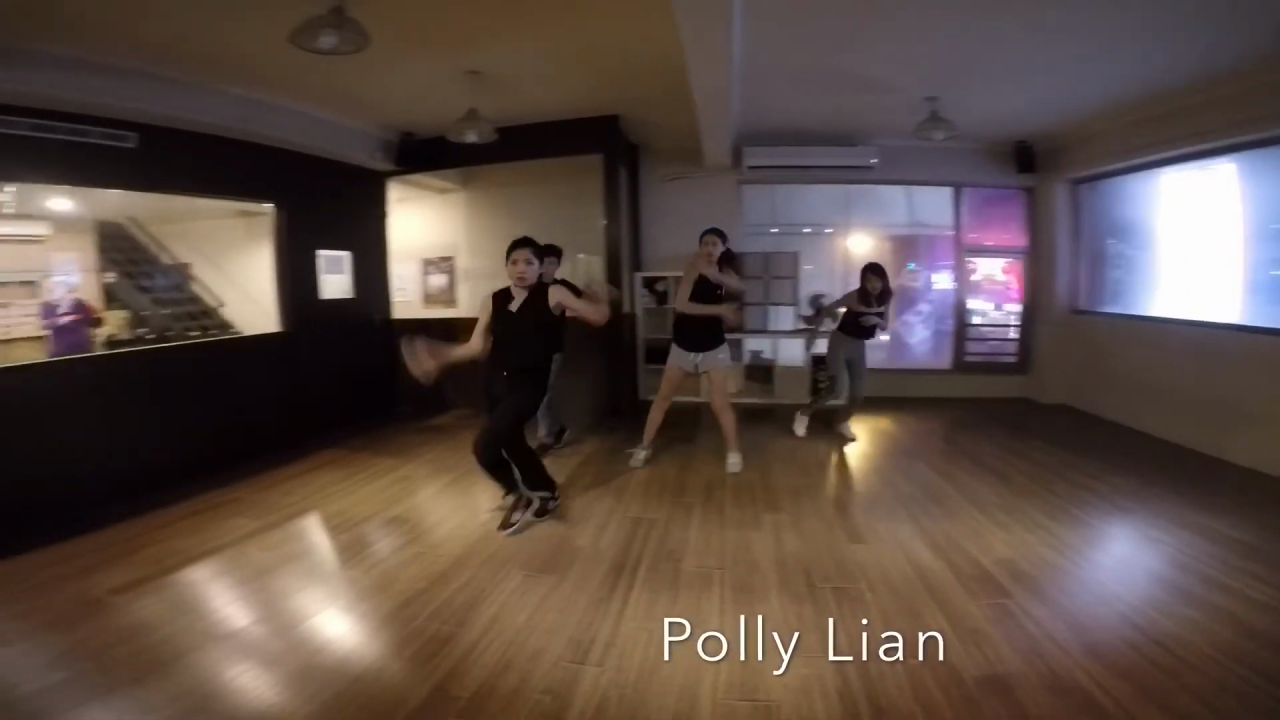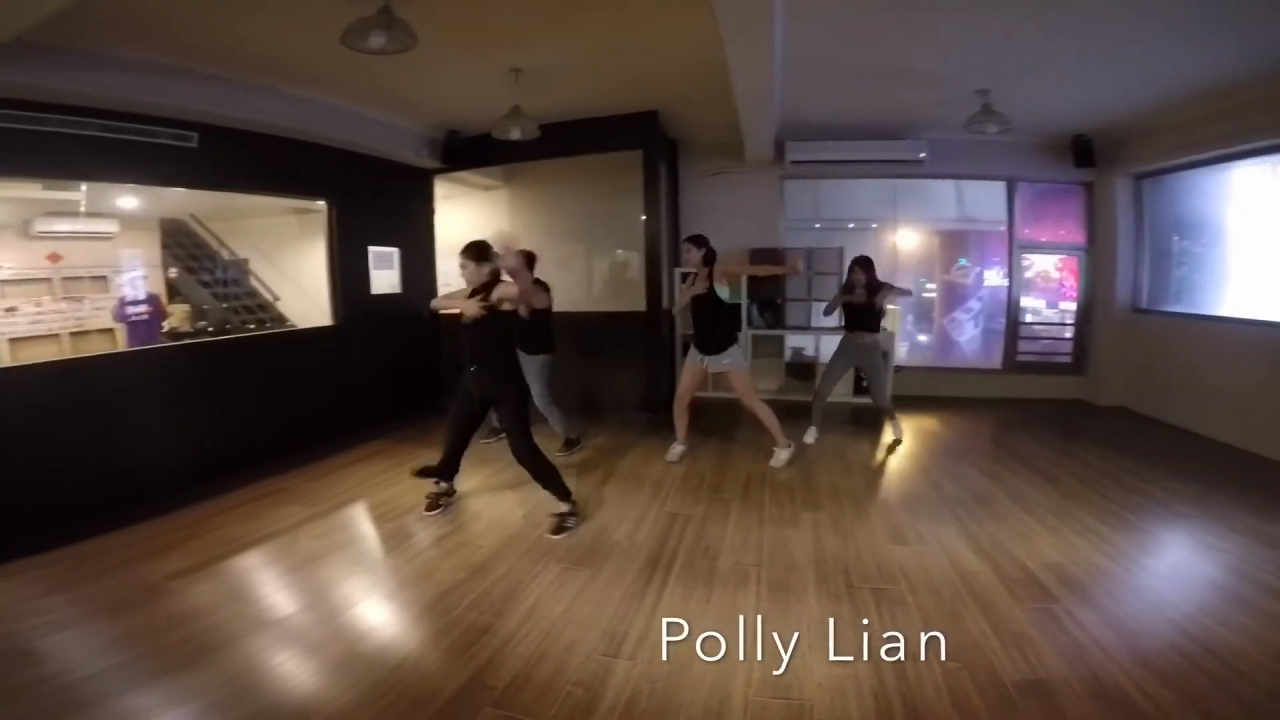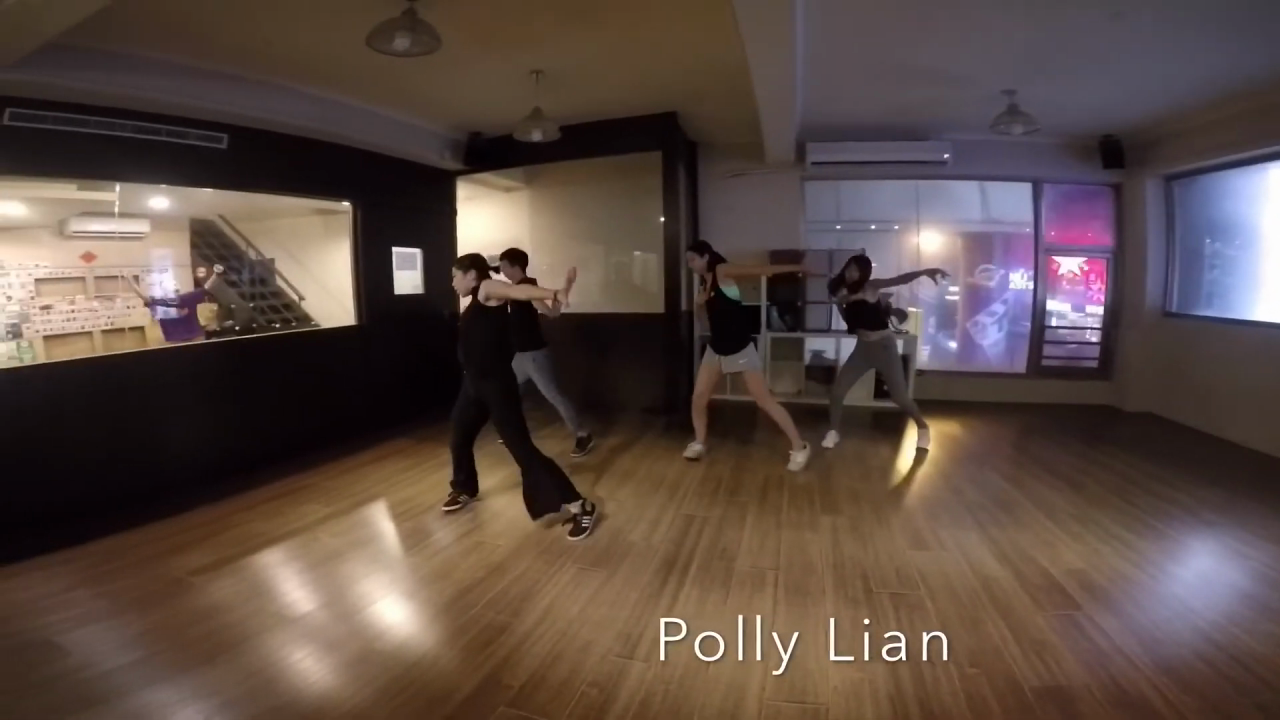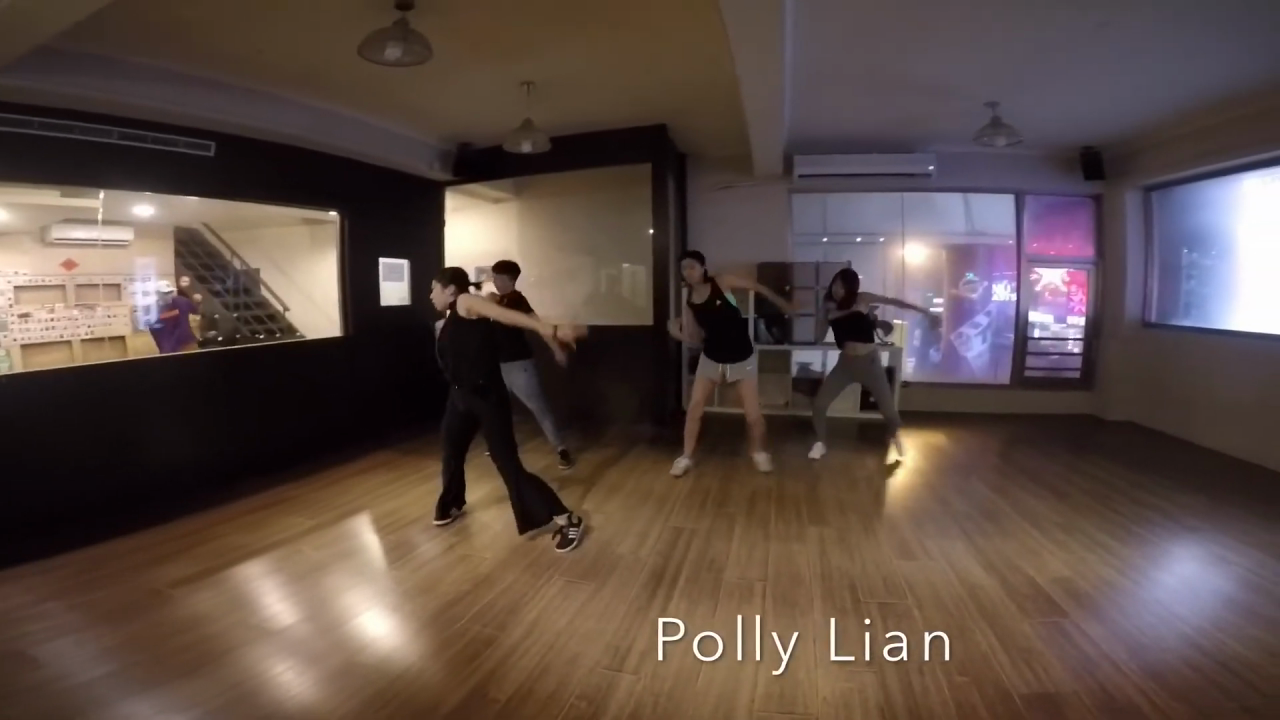
dt=0.3s
person 1, frame 1
left shoulder: (551, 294)
right shoulder: (495, 300)
left elbow: (598, 317)
right elbow: (476, 346)
left wrist: (598, 302)
right wrist: (438, 357)
left hip: (527, 386)
right hip: (497, 382)
left knee: (485, 446)
right knee: (514, 446)
left ankle: (518, 498)
right ankle: (545, 493)
person 1, frame 2
left shoulder: (502, 292)
right shoulder: (469, 293)
left elbow: (531, 296)
right elbow: (438, 303)
left wrist: (518, 272)
right wrist: (465, 301)
left hip: (505, 382)
right hip: (474, 379)
left knee: (523, 447)
right knee: (455, 439)
left ankle: (567, 505)
right ankle: (445, 487)
person 1, frame 3
left shoulder: (487, 290)
right shoulder: (477, 303)
left elbow: (520, 291)
left wrist: (556, 293)
left hip: (497, 384)
right hip: (472, 382)
left knee: (523, 449)
right knee: (459, 441)
left ankle: (579, 506)
right ankle: (465, 490)
person 1, frame 4
left shoulder: (466, 303)
right shoulder: (452, 324)
left elbow: (509, 316)
left wrist: (552, 331)
right wrist: (443, 332)
left hip: (489, 397)
right hip: (460, 398)
left knee: (509, 465)
right knee: (450, 457)
left ankle: (565, 520)
right ankle: (451, 506)
person 2, frame 1
left shoulder: (726, 272)
right shoulder: (693, 269)
left elbow: (739, 286)
right elbow: (680, 306)
left wrist: (710, 272)
right wrist: (715, 309)
left hip: (714, 348)
right hip: (684, 347)
left knee: (720, 403)
right knee: (662, 399)
left ankle: (733, 452)
right ankle: (645, 447)
person 2, frame 2
left shoulder: (717, 272)
right shoulder: (692, 278)
left elbow: (753, 270)
right elbow: (677, 309)
left wrist: (788, 268)
right wrist: (690, 293)
left hip: (725, 348)
right hip: (699, 349)
left knee: (750, 399)
right knee: (681, 397)
left ankle: (783, 444)
right ankle: (680, 443)
person 2, frame 3
left shoulder: (722, 271)
right shoulder: (706, 282)
left elbow: (761, 270)
left wrist: (798, 267)
right wrist: (700, 301)
left hip: (740, 348)
right hip: (715, 349)
left knee: (765, 400)
right knee: (698, 398)
left ankle: (799, 447)
right ankle: (699, 443)
person 2, frame 4
left shoulder: (721, 283)
right shoulder: (690, 303)
left elbow: (756, 287)
right elbow: (695, 338)
left wrist: (782, 303)
right wrist: (676, 331)
left hip: (742, 358)
right hip: (712, 359)
left knee: (754, 415)
right knee: (695, 409)
left ankle: (758, 449)
right ankle: (687, 456)
person 3, frame 1
left shoulder: (563, 288)
left hip: (552, 349)
left knee: (542, 396)
right knee: (542, 394)
left ankle: (546, 439)
right ankle: (558, 428)
person 3, frame 2
left shoulder: (540, 287)
left elbow: (543, 304)
left hip: (539, 353)
right hip: (522, 350)
left knee: (542, 400)
left ankle: (572, 437)
right ankle: (498, 427)
person 3, frame 3
left shoulder: (526, 285)
right shoulder: (520, 286)
left elbow: (549, 312)
left wrist: (555, 303)
left hip: (533, 352)
right hip: (519, 352)
left knee: (553, 394)
left ankle: (583, 435)
person 3, frame 4
left shoulder: (516, 299)
right shoulder: (500, 299)
left wrist: (556, 349)
left hip: (521, 362)
right hip: (501, 363)
left knee: (538, 405)
left ankle: (561, 449)
person 4, frame 1
left shoulder: (885, 298)
right shoulder: (854, 297)
left elbow: (884, 326)
right elbow: (828, 310)
left wrist: (877, 320)
right wrist: (814, 331)
left hip: (859, 347)
right hip: (840, 343)
left knee: (858, 394)
right knee: (837, 387)
left ankle: (843, 423)
right ankle: (804, 414)
person 4, frame 2
left shoulder: (879, 289)
right shoulder: (845, 291)
left elbow: (907, 293)
right elbow: (826, 312)
left wrist: (889, 293)
right wrist: (844, 299)
left hip: (871, 348)
right hip: (847, 346)
left knee: (880, 398)
right knee: (823, 389)
left ankle: (893, 421)
right ankle: (814, 428)
person 4, frame 3
left shoulder: (871, 286)
right shoulder: (846, 292)
left elbow: (900, 279)
left wrist: (925, 271)
right wrist: (839, 303)
left hip: (884, 346)
right hip: (862, 348)
left knee: (900, 397)
right knee: (837, 391)
left ankle: (923, 427)
right ankle: (834, 431)
person 4, frame 4
left shoulder: (860, 300)
right shoulder: (830, 308)
left elbow: (897, 302)
right elbow: (819, 335)
left wrist: (924, 312)
right wrist: (826, 315)
left hip: (868, 361)
right hip: (846, 363)
left knee: (888, 409)
right knee: (819, 404)
left ankle: (894, 435)
right ankle: (820, 442)
